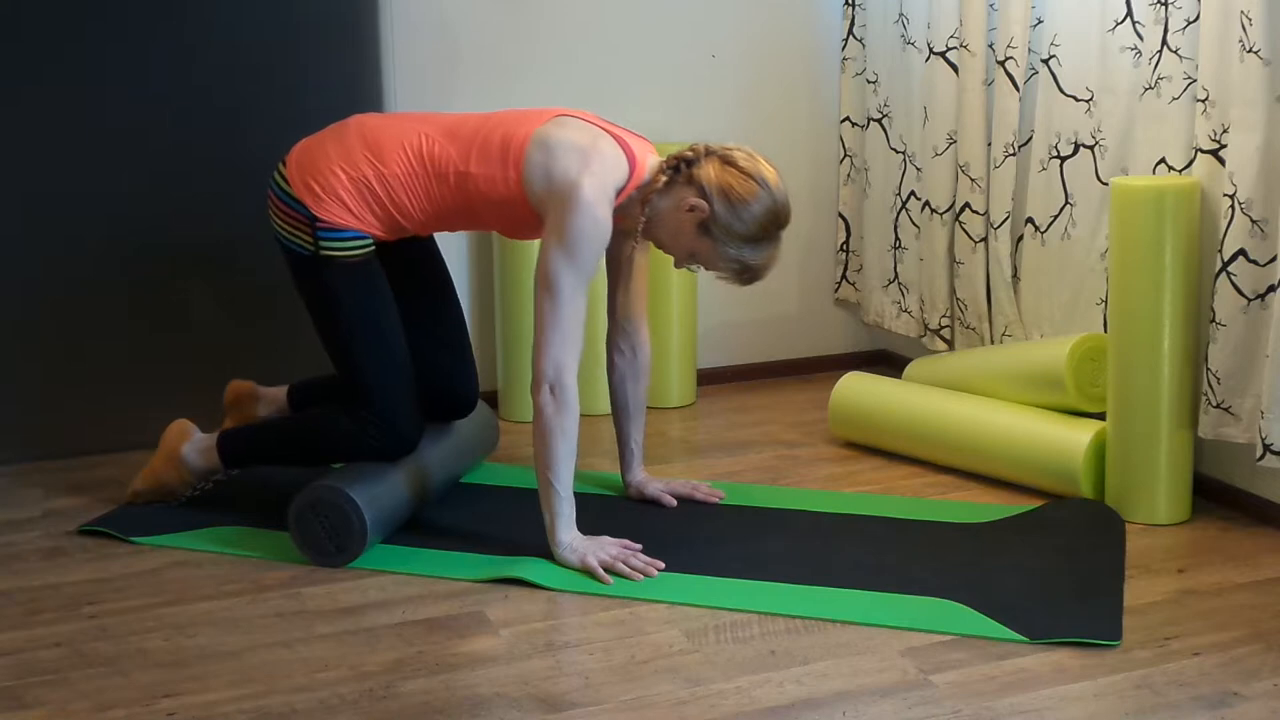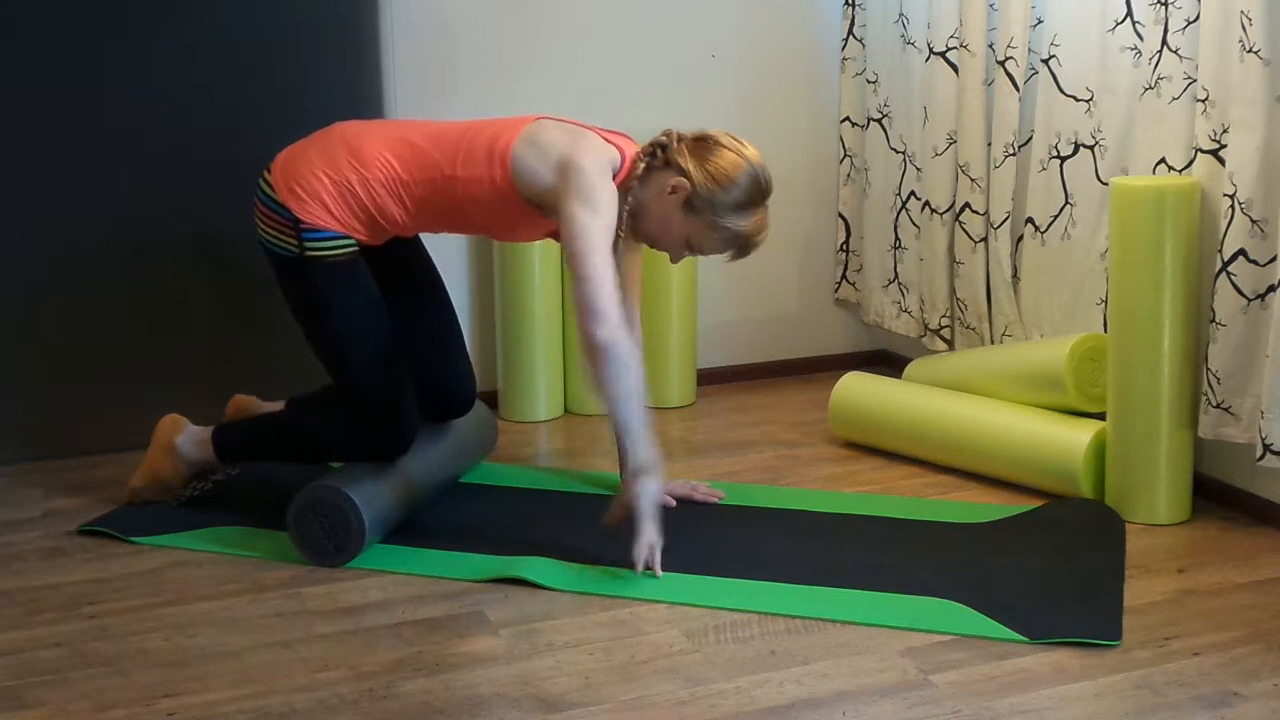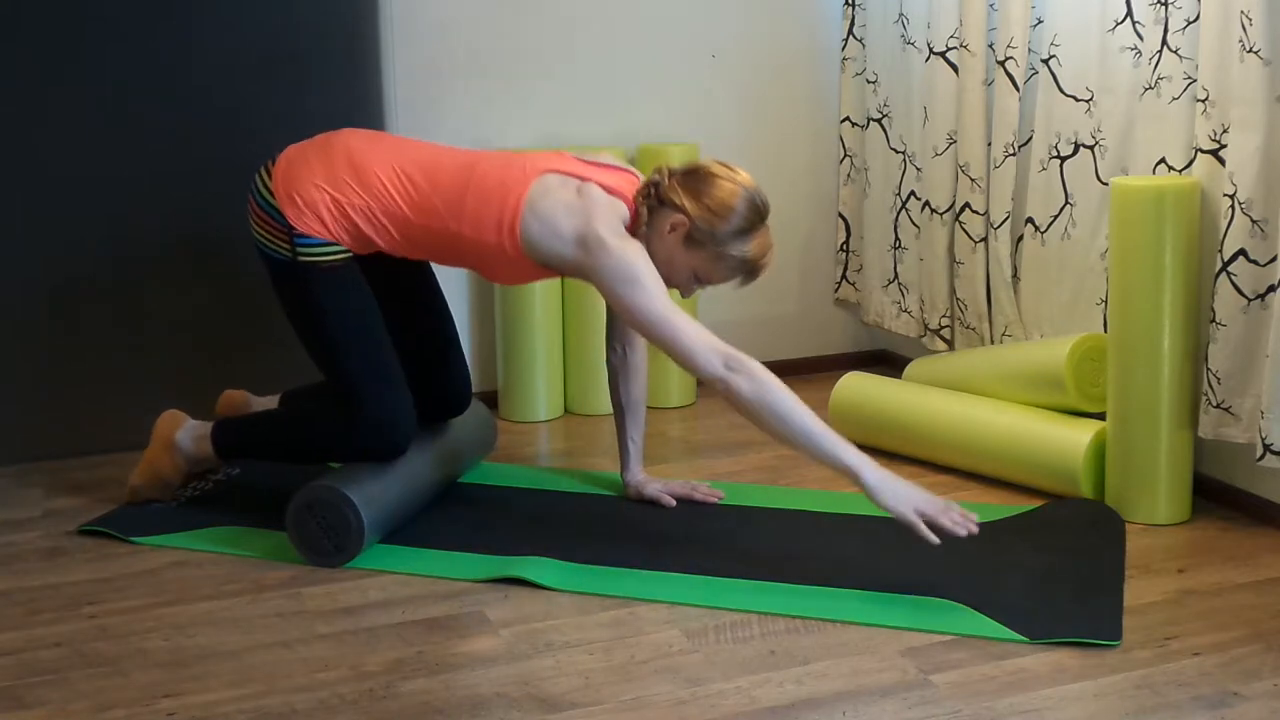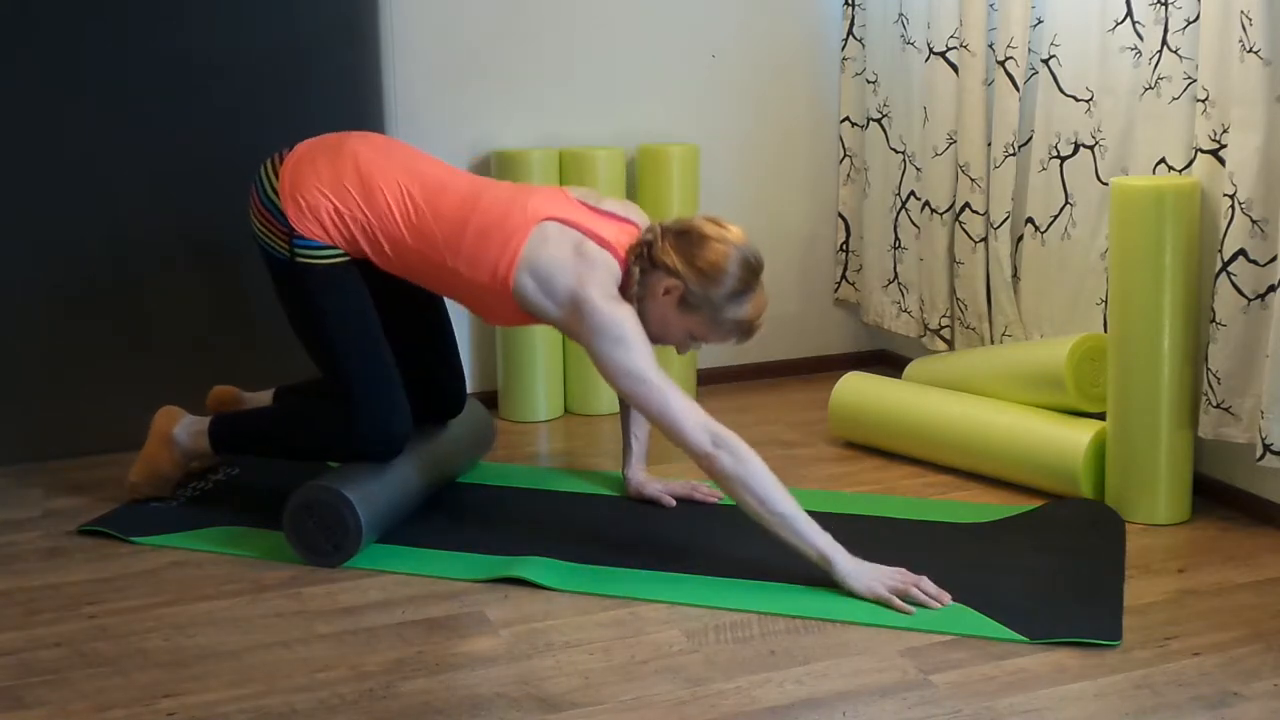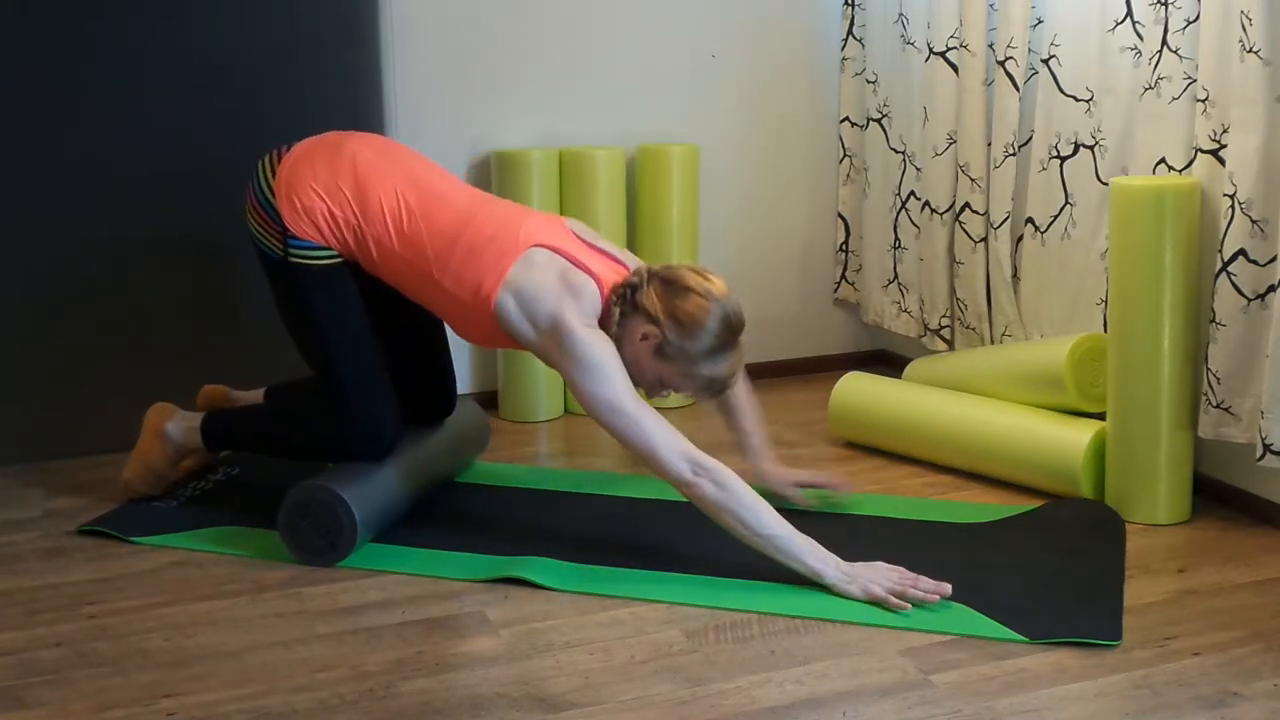
dt=0.4s
person 1, frame 1
left shoulder: (646, 184)
right shoulder: (591, 193)
left elbow: (628, 338)
right elbow: (554, 379)
left wrist: (635, 472)
right wrist: (564, 535)
left hip: (376, 192)
right hip: (328, 194)
left knee: (450, 398)
right knee: (389, 428)
left ankle: (267, 403)
right ankle: (197, 454)
person 1, frame 2
left shoulder: (633, 180)
right shoulder: (591, 178)
left elbow: (621, 329)
right elbow: (605, 338)
left wrist: (636, 470)
right wrist: (644, 472)
left hip: (367, 206)
right hip: (312, 198)
left knee: (450, 399)
right knee: (386, 431)
left ankle: (263, 415)
right ankle: (193, 444)
person 1, frame 3
left shoulder: (633, 198)
right shoulder: (603, 237)
left elbow: (625, 338)
right elbow: (724, 369)
left wrist: (634, 470)
right wrist: (869, 473)
left hip: (357, 182)
right hip: (306, 205)
left knee: (444, 400)
right knee: (383, 430)
left ankle: (256, 410)
right ankle: (196, 441)
person 1, frame 4
left shoulder: (634, 231)
right shoulder: (593, 294)
left elbow: (631, 369)
right elbow: (712, 445)
left wrist: (635, 472)
right wrist: (844, 564)
left hip: (357, 177)
right hip: (307, 205)
left knee: (438, 405)
right knee: (380, 431)
left ankle: (251, 404)
right ankle: (194, 434)
person 1, frame 5
left shoulder: (630, 281)
right shoulder: (572, 324)
left elbow: (716, 360)
right elbow: (691, 474)
left wrist: (764, 458)
right wrist: (838, 572)
left hip: (357, 176)
right hip: (303, 202)
left knee: (428, 406)
right knee: (368, 431)
left ankle: (241, 403)
right ankle: (187, 429)
